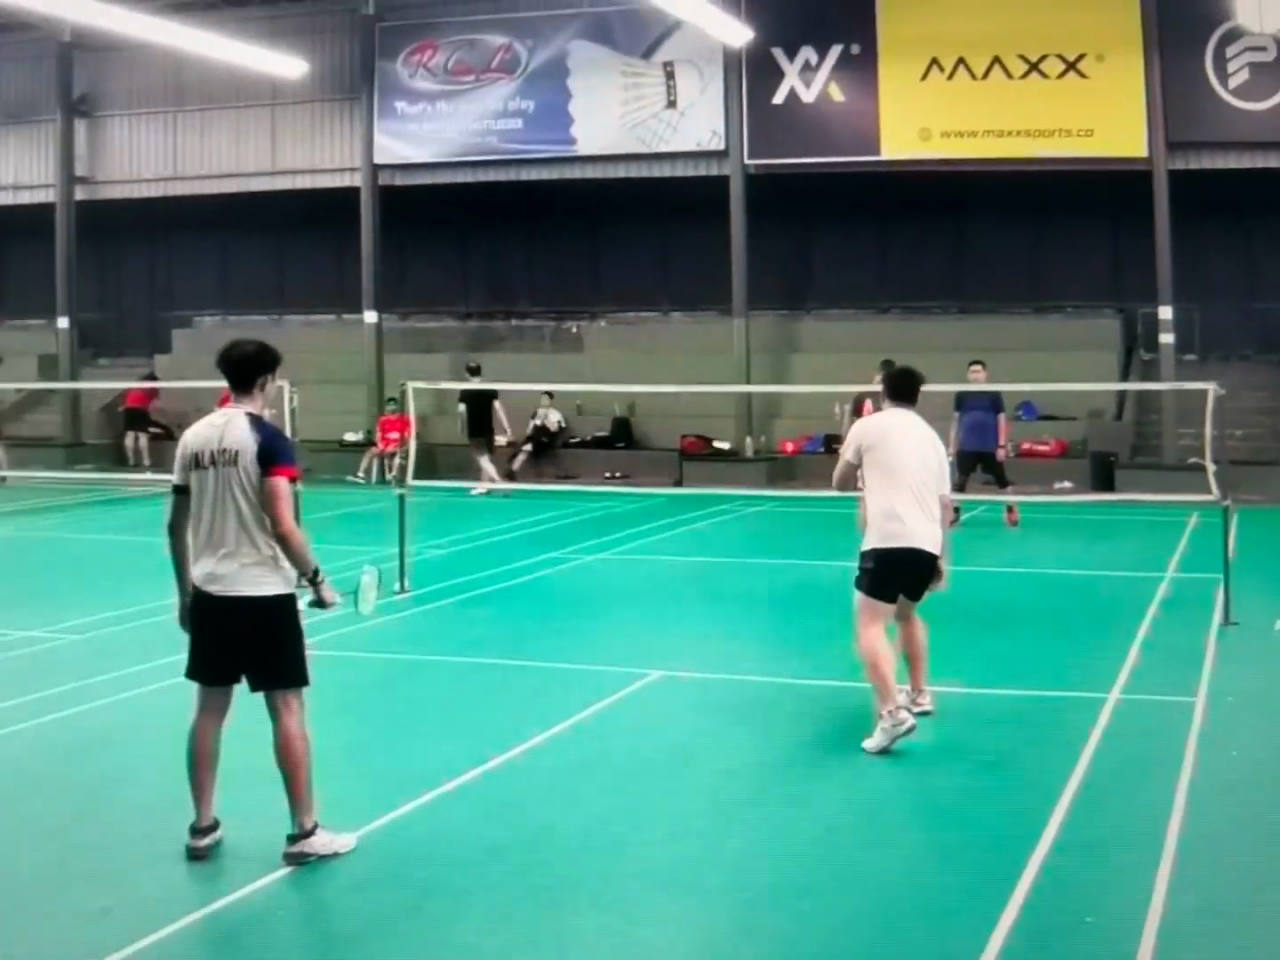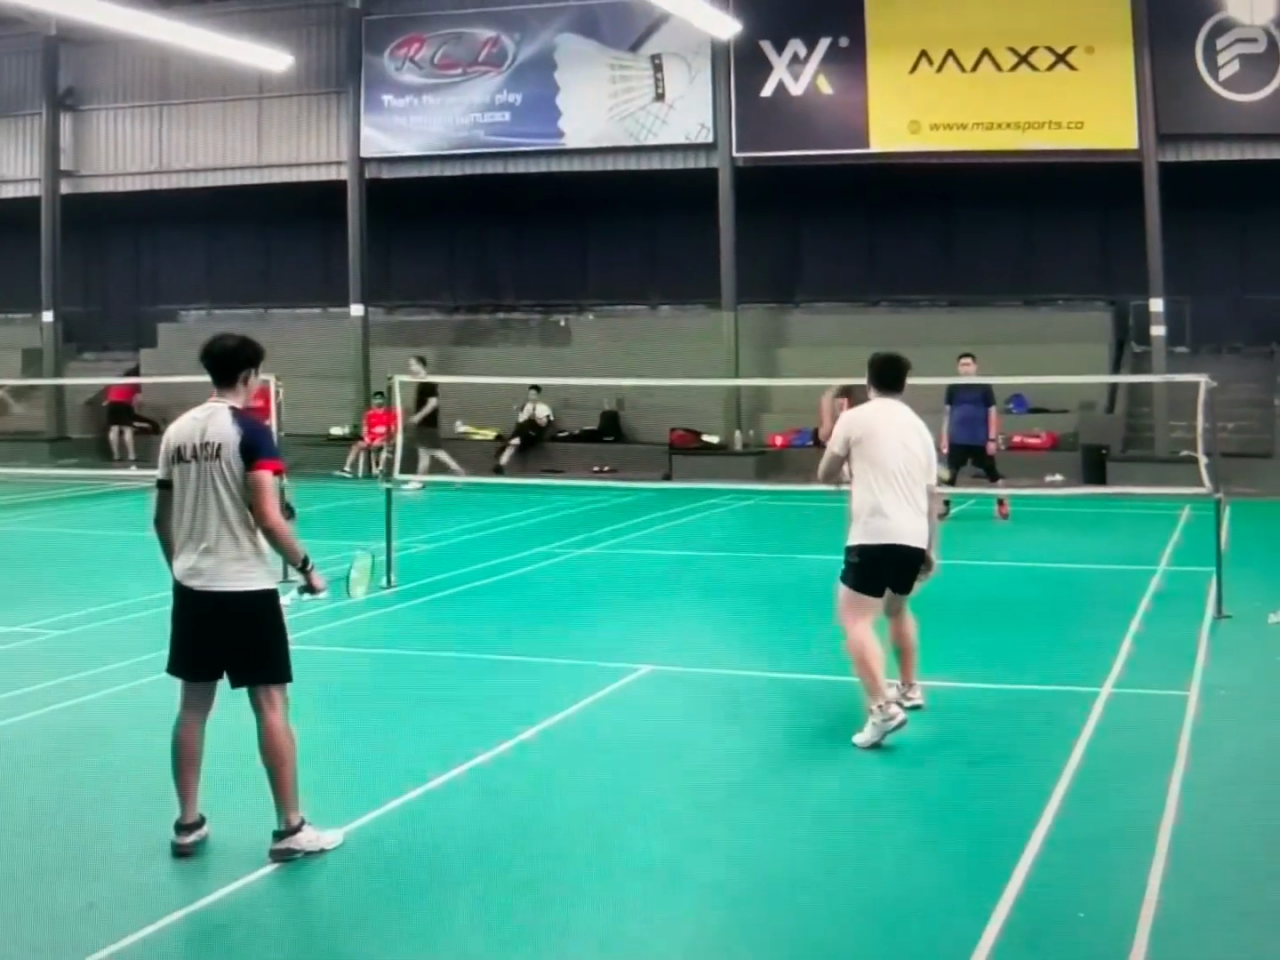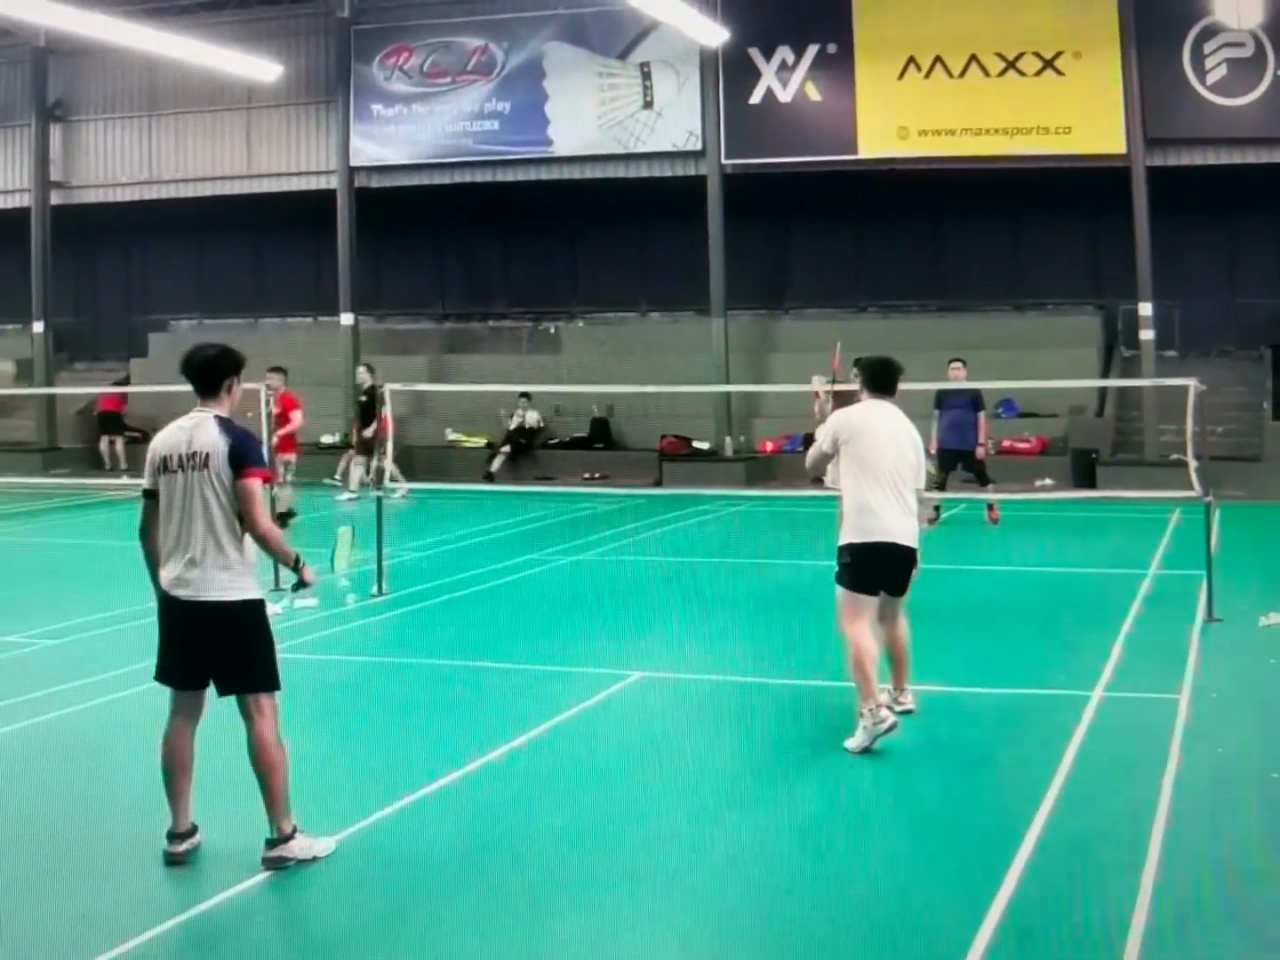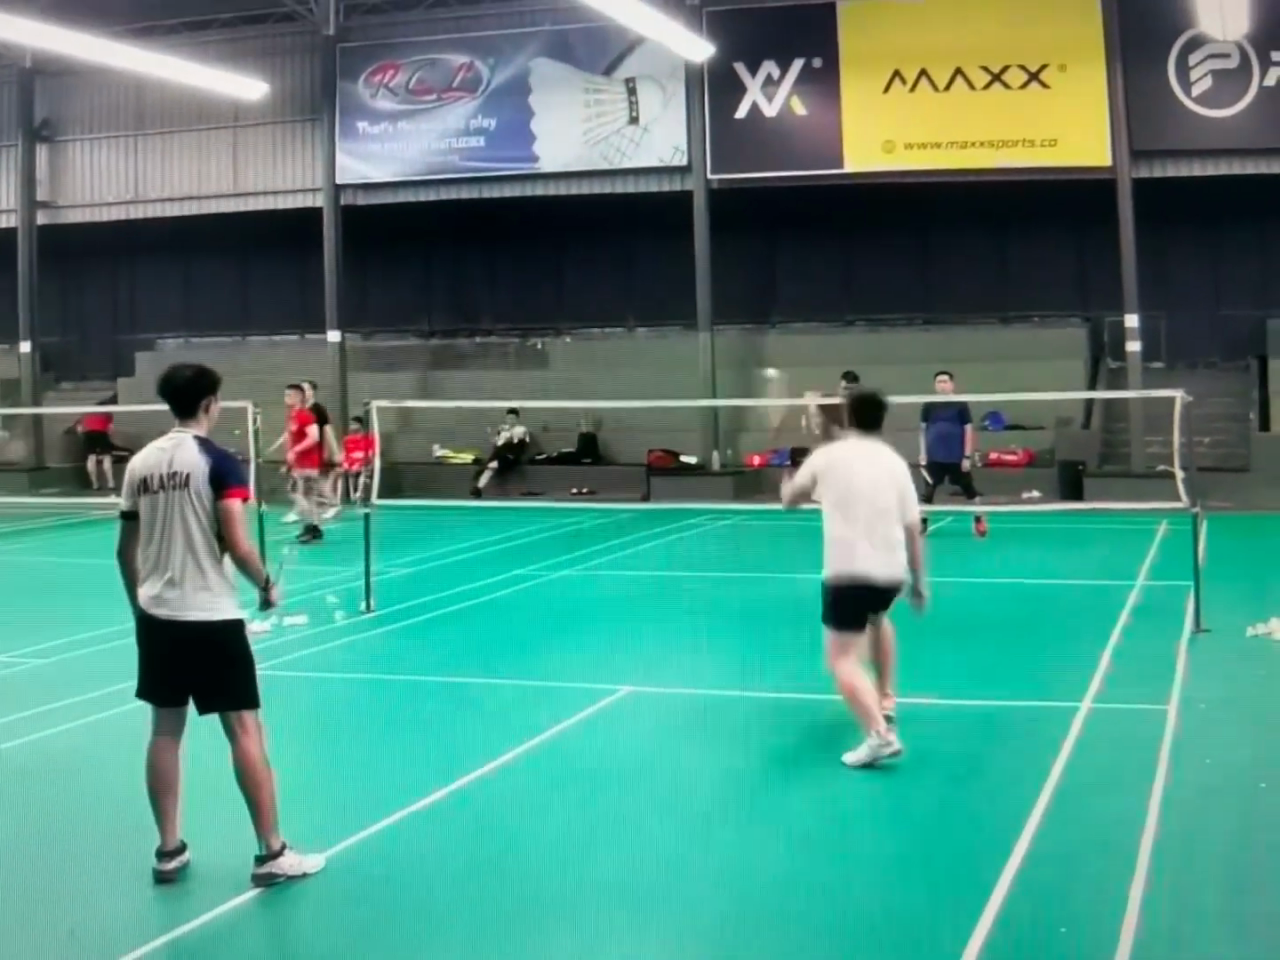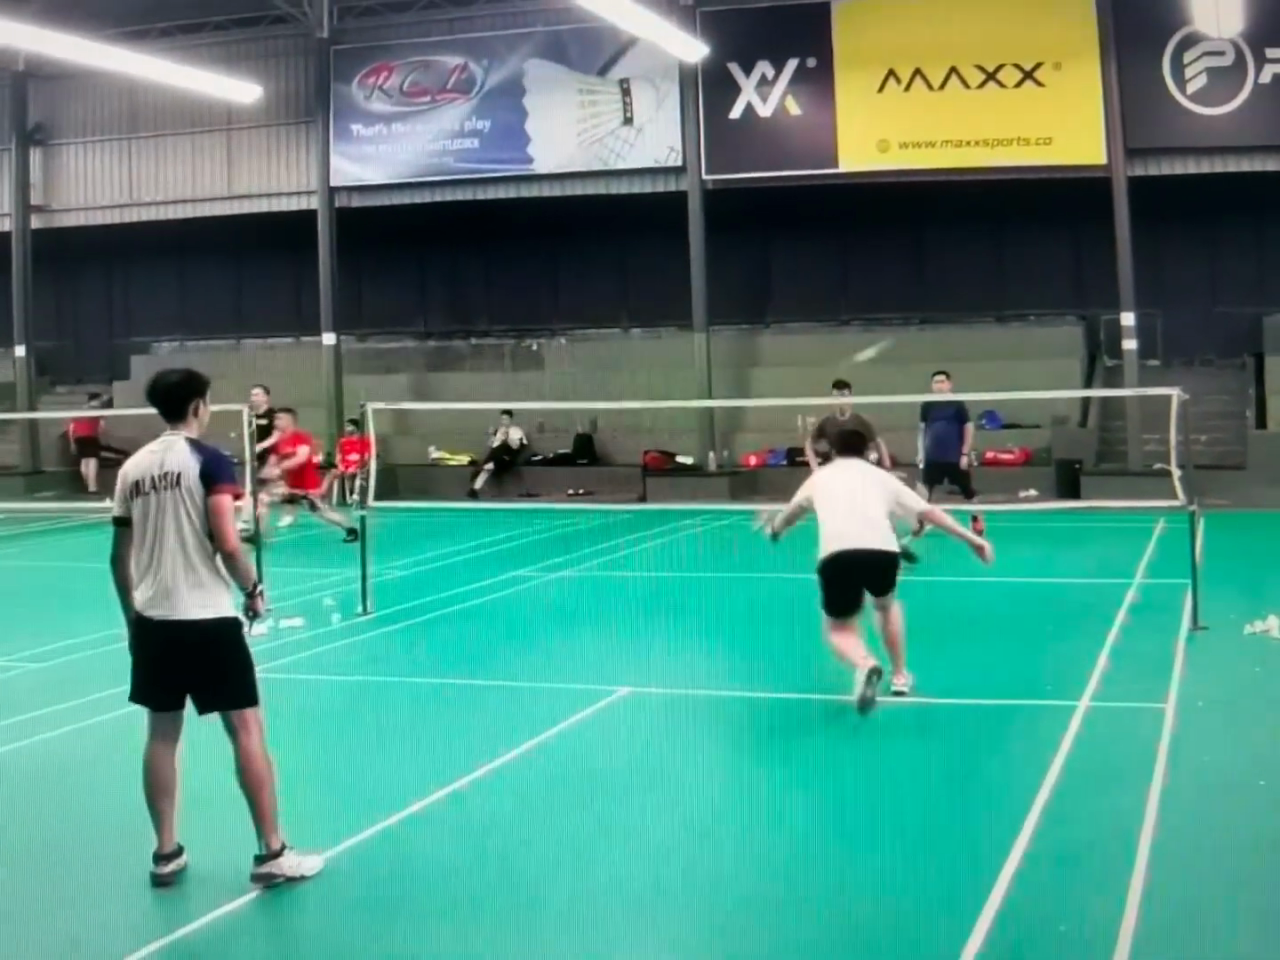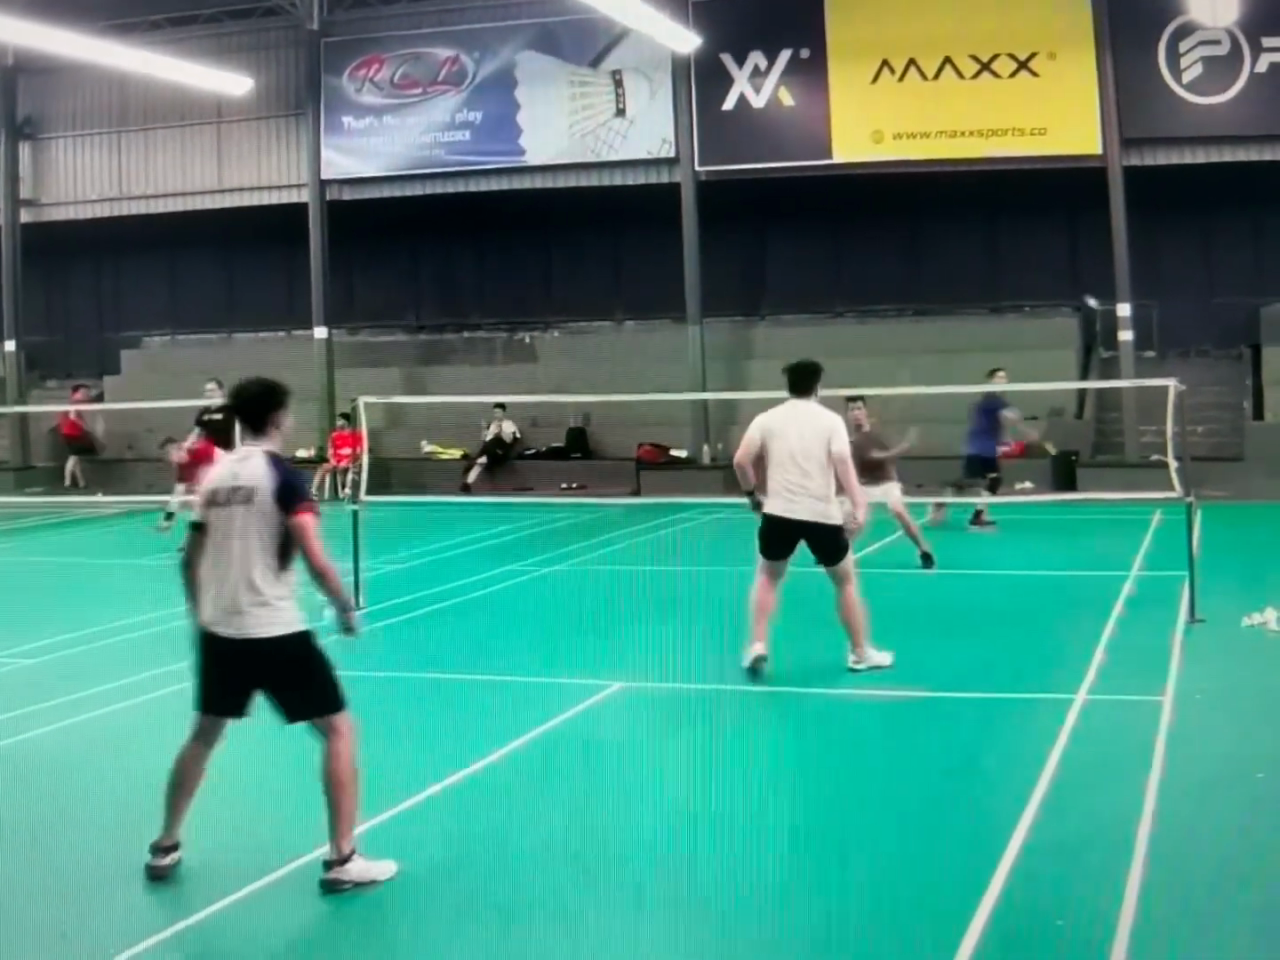
dt=0.5s
person 1, frame 1
left shoulder: (193, 437)
right shoulder: (267, 438)
left elbow: (176, 527)
right elbow: (283, 527)
left wrist: (185, 591)
right wrist: (318, 581)
left hip: (210, 593)
right hip: (263, 593)
left knee: (210, 708)
right knee: (287, 710)
left ankle: (203, 827)
right ankle: (305, 833)
person 1, frame 2
left shoulder: (176, 431)
right shoulder: (250, 431)
left elbow: (162, 519)
right elbow: (269, 519)
right wrist: (307, 567)
left hip: (192, 588)
right hip: (245, 589)
left knee: (193, 705)
right knee: (271, 705)
left ankle: (187, 824)
right ankle: (290, 829)
person 1, frame 3
left shoulder: (162, 441)
right shoulder: (237, 440)
left elbow: (147, 531)
right elbow: (259, 526)
right wrist: (298, 565)
left hip: (179, 597)
right hip: (232, 598)
left knee: (182, 713)
right knee: (260, 714)
left ankle: (180, 833)
right ankle: (283, 838)
person 1, frame 4
left shoulder: (139, 463)
right shoulder: (217, 461)
left elbow: (125, 551)
right elbow: (238, 547)
right wrist: (266, 585)
left hip: (157, 617)
right hip: (211, 618)
left knee: (165, 731)
right knee: (245, 731)
left ankle: (169, 850)
right ankle: (272, 853)
person 1, frame 5
left shoulder: (133, 467)
right shoulder: (209, 461)
left elbow: (119, 558)
right elbow: (228, 544)
left wrist: (133, 619)
right wrist: (253, 590)
left hip: (153, 619)
right hip: (208, 617)
left knee: (162, 734)
right knee: (247, 728)
left ankle: (166, 853)
right ankle: (272, 853)
person 1, frame 6
left shoulder: (214, 476)
right shoulder: (283, 476)
left elbow: (191, 560)
right elbow: (316, 561)
left wrist: (205, 614)
right wrist: (346, 609)
left hip: (220, 630)
right hip: (277, 632)
left knee: (205, 734)
right knee: (338, 730)
left ankle: (165, 846)
right ankle: (342, 859)
person 2, frame 1
left shoulder: (868, 426)
right shoulder: (931, 436)
left elbow: (840, 483)
right elbow: (945, 503)
right wrist: (940, 556)
left hip: (888, 541)
right hip: (926, 544)
left knee: (870, 626)
right knee: (907, 614)
left ankle: (892, 713)
right ankle: (919, 694)
person 2, frame 2
left shoulder: (855, 418)
right shoulder: (918, 426)
left elbow: (825, 476)
right elbow: (931, 494)
left wrist: (846, 464)
right wrist: (931, 547)
left hip: (874, 537)
right hip: (913, 538)
left knee: (855, 621)
right knee: (897, 609)
left ankle: (882, 709)
right ankle: (909, 688)
person 2, frame 3
left shoulder: (845, 418)
right shoulder: (908, 428)
left elbow: (813, 465)
left wrist: (824, 437)
right wrist: (914, 549)
left hip: (865, 536)
right hip: (904, 539)
left knee: (856, 623)
right knee: (891, 614)
left ankle: (873, 712)
right ankle: (901, 694)
person 2, frame 4
left shoulder: (826, 457)
right shoulder: (896, 464)
left elbow: (790, 499)
right elbow: (913, 530)
left wrist: (789, 485)
right wrist: (919, 581)
left hip: (848, 573)
right hip: (889, 572)
left knee: (842, 659)
right knee: (878, 620)
left ankle: (880, 734)
right ankle: (885, 699)
person 2, frame 5
left shoulder: (819, 477)
right shoulder: (880, 476)
left elbow: (790, 514)
right elbow: (927, 511)
left wrist: (773, 527)
right wrist: (972, 539)
left hip: (837, 552)
right hip: (881, 549)
left knee: (841, 632)
right knee: (886, 605)
left ankle: (865, 665)
right ankle: (900, 676)
person 2, frame 6
left shoulder: (766, 419)
right shoulder: (831, 420)
left elbow: (741, 461)
right elbow: (843, 464)
left wrist: (753, 495)
right wrist: (859, 507)
left hip: (779, 513)
right hip: (822, 515)
left knee: (767, 578)
right knee: (845, 580)
left ankle: (757, 646)
right ankle: (861, 653)
